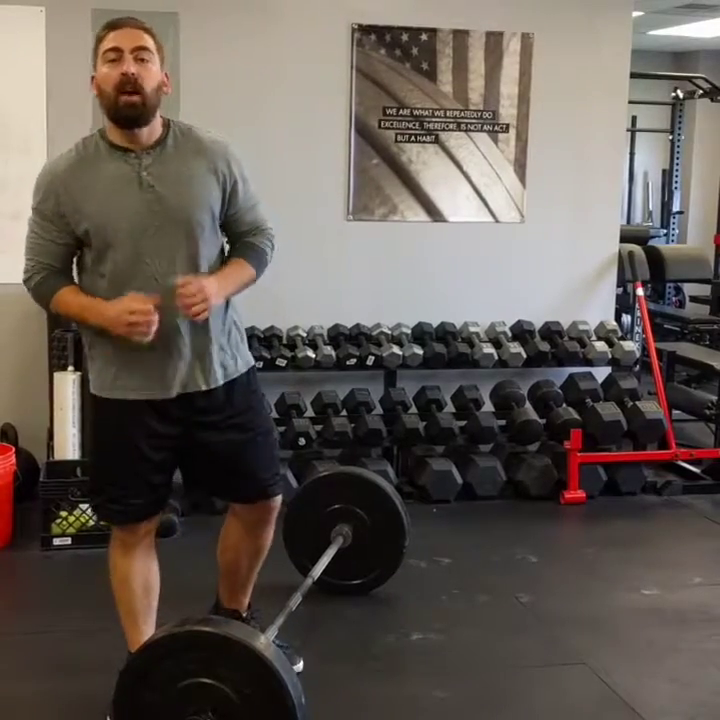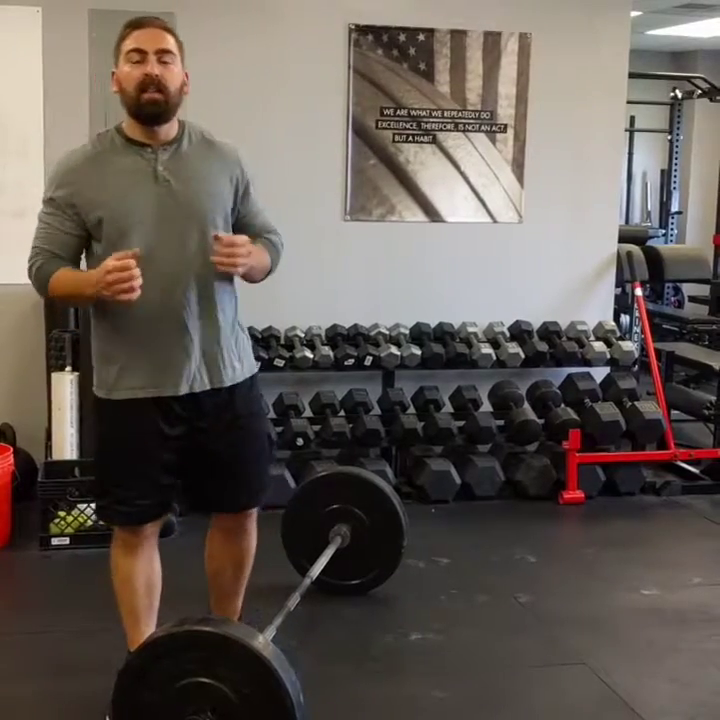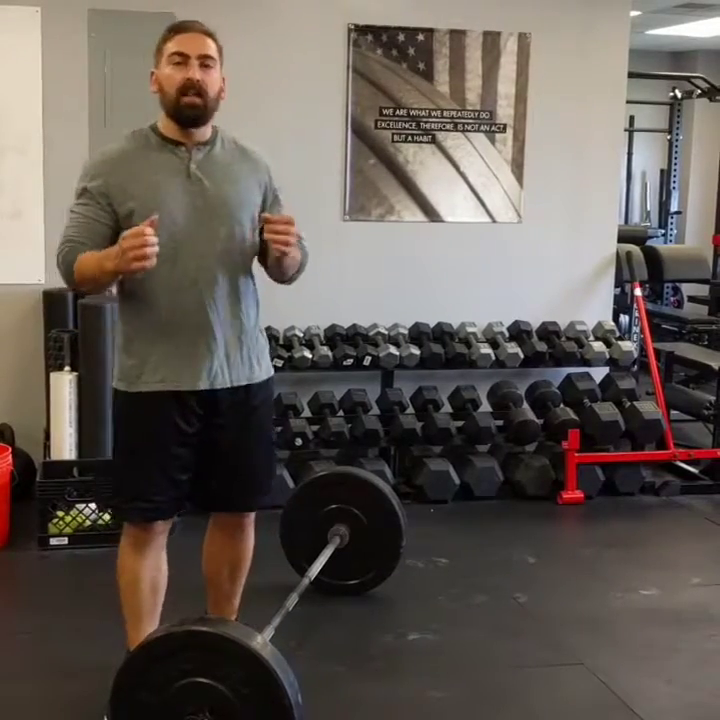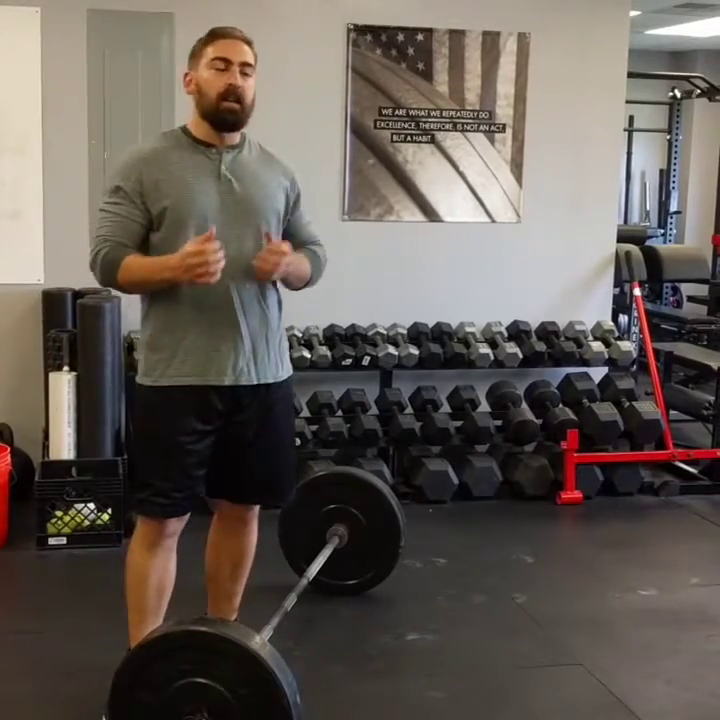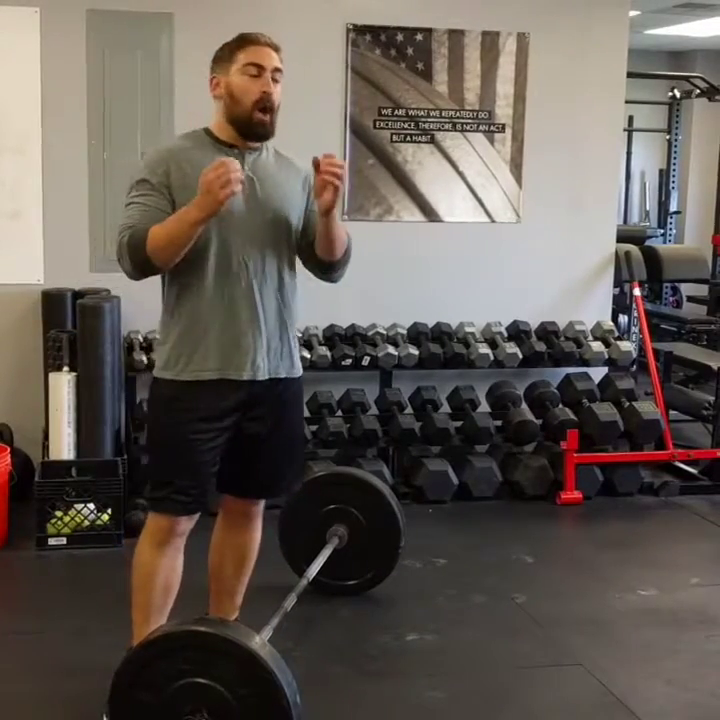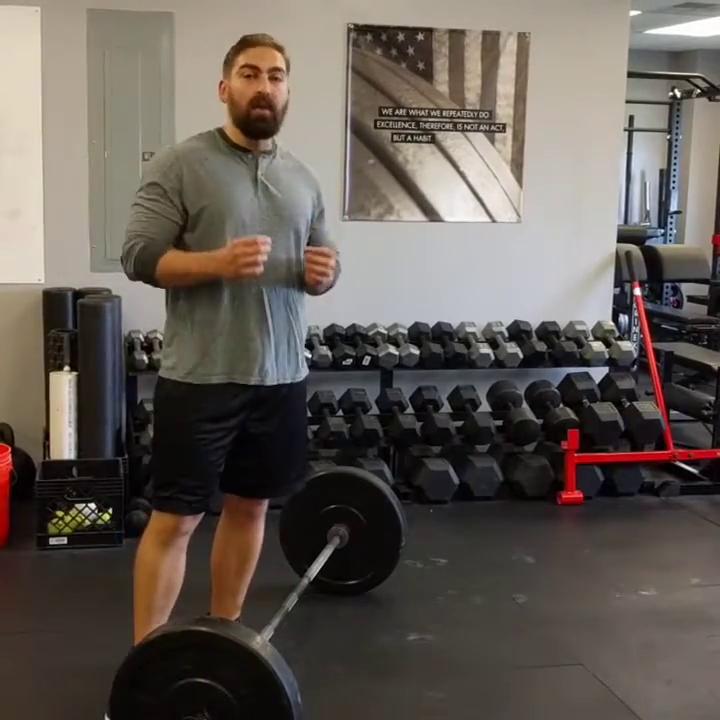
dt=0.3s
person 1, frame 1
left shoulder: (212, 157)
right shoulder: (63, 178)
left elbow: (257, 237)
right elbow: (43, 279)
left wrist: (224, 281)
right wrist: (105, 313)
left hip: (221, 373)
right hip: (126, 389)
left knee: (260, 501)
right knee: (134, 530)
left ankle: (231, 616)
person 1, frame 2
left shoulder: (222, 160)
right shoulder: (78, 171)
left elbow: (268, 241)
right elbow: (45, 269)
left wrist: (251, 257)
right wrist: (96, 283)
left hip: (226, 376)
right hip: (133, 387)
left knee: (238, 513)
right knee: (135, 528)
person 1, frame 3
left shoulder: (251, 167)
right shoulder: (113, 167)
left elbow: (288, 265)
right elbow: (72, 264)
left wrist: (288, 251)
right wrist: (117, 258)
left hip: (243, 376)
right hip: (153, 382)
left knee: (236, 514)
right knee: (147, 525)
person 1, frame 4
left shoulder: (275, 172)
right shoulder: (145, 166)
left elbow: (313, 255)
right elbow: (106, 262)
left wrist: (291, 265)
right wrist: (173, 267)
left hip: (262, 375)
right hip: (176, 378)
left knee: (240, 508)
right knee: (161, 521)
person 1, frame 5
left shoulder: (291, 172)
right shoulder: (169, 162)
left elbow: (330, 266)
right elbow: (134, 256)
left wrist: (328, 208)
right wrist: (202, 207)
left hip: (274, 373)
right hip: (194, 375)
left knee: (246, 506)
right knee: (171, 518)
person 1, frame 6
left shoulder: (301, 177)
right shoulder: (180, 165)
left elbow: (317, 273)
right elbow: (138, 258)
left wrist: (323, 271)
right wrist: (219, 261)
left hip: (280, 376)
right hip: (200, 377)
left knee: (249, 506)
right knee: (175, 518)
